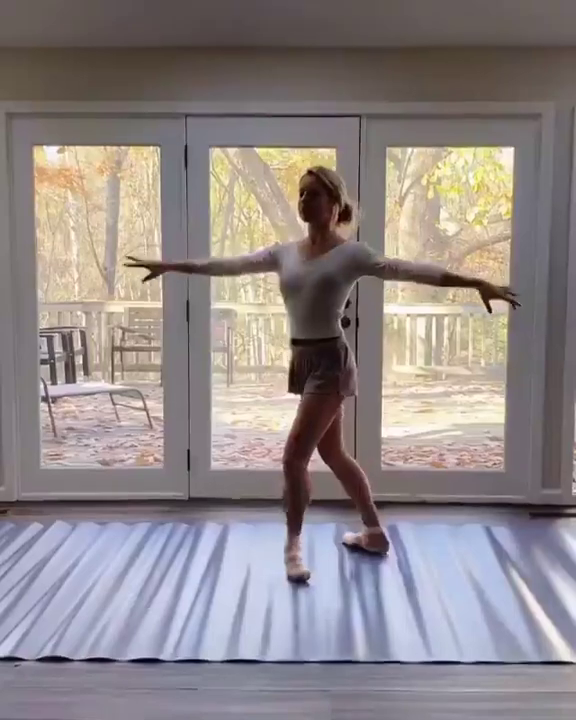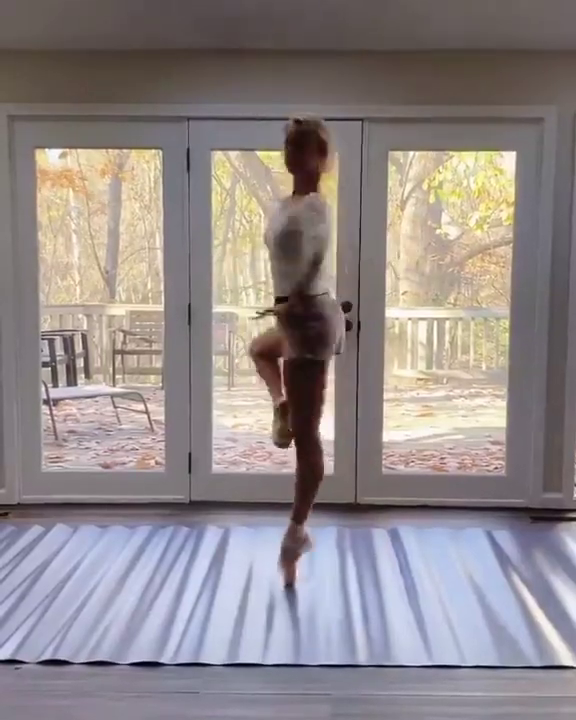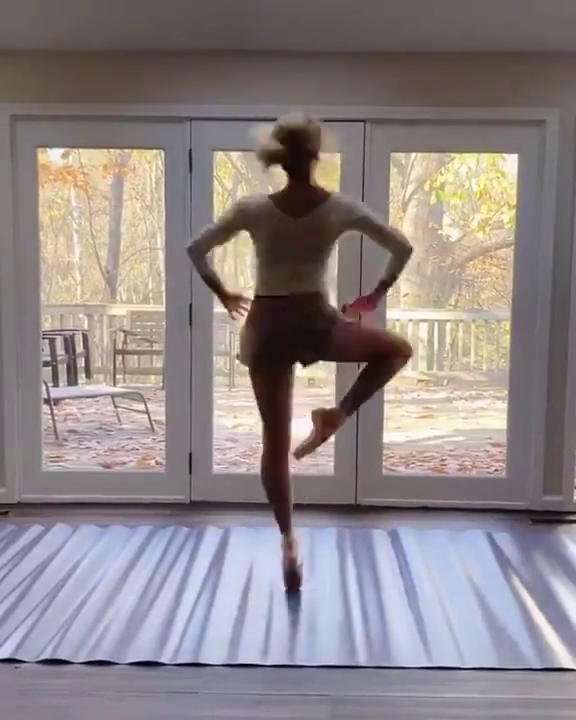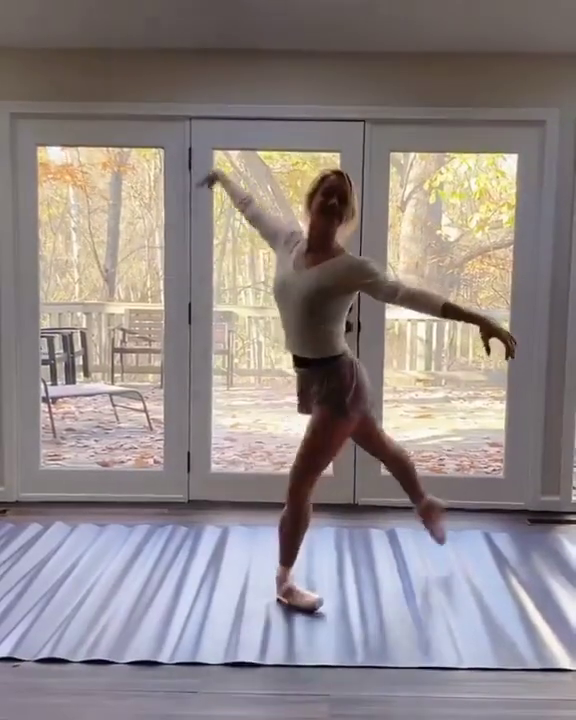
dt=0.7s
person 1, frame 1
left shoulder: (354, 253)
right shoulder: (283, 252)
left elbow: (417, 268)
right elbow: (229, 263)
left wrist: (477, 282)
right wrist: (170, 265)
left hip: (328, 364)
right hip: (304, 360)
left knee: (294, 457)
right knee: (332, 454)
left ankle: (292, 547)
right ankle: (374, 531)
person 1, frame 2
left shoulder: (314, 205)
right shoulder: (290, 205)
left elbow: (318, 245)
left wrist: (295, 300)
left hip: (309, 320)
right hip: (298, 317)
left knee: (307, 435)
left ankle: (296, 531)
right ankle: (286, 412)
person 1, frame 3
left shoulder: (253, 207)
right shoulder: (340, 206)
left elbow: (196, 250)
right elbow: (402, 247)
left wrist: (222, 294)
right wrist: (377, 293)
left hip: (266, 326)
right hip: (311, 322)
left knee: (276, 447)
right knee: (397, 350)
left ankle: (289, 545)
right ankle: (335, 416)
person 1, frame 4
left shoulder: (352, 267)
right shoulder: (289, 241)
left elbow: (413, 296)
right elbow: (253, 210)
left wrist: (482, 321)
right wrist: (223, 178)
left hip: (336, 380)
right hip: (311, 376)
left knee: (298, 488)
right knee: (378, 444)
left ankle: (284, 580)
right ankle: (424, 504)
